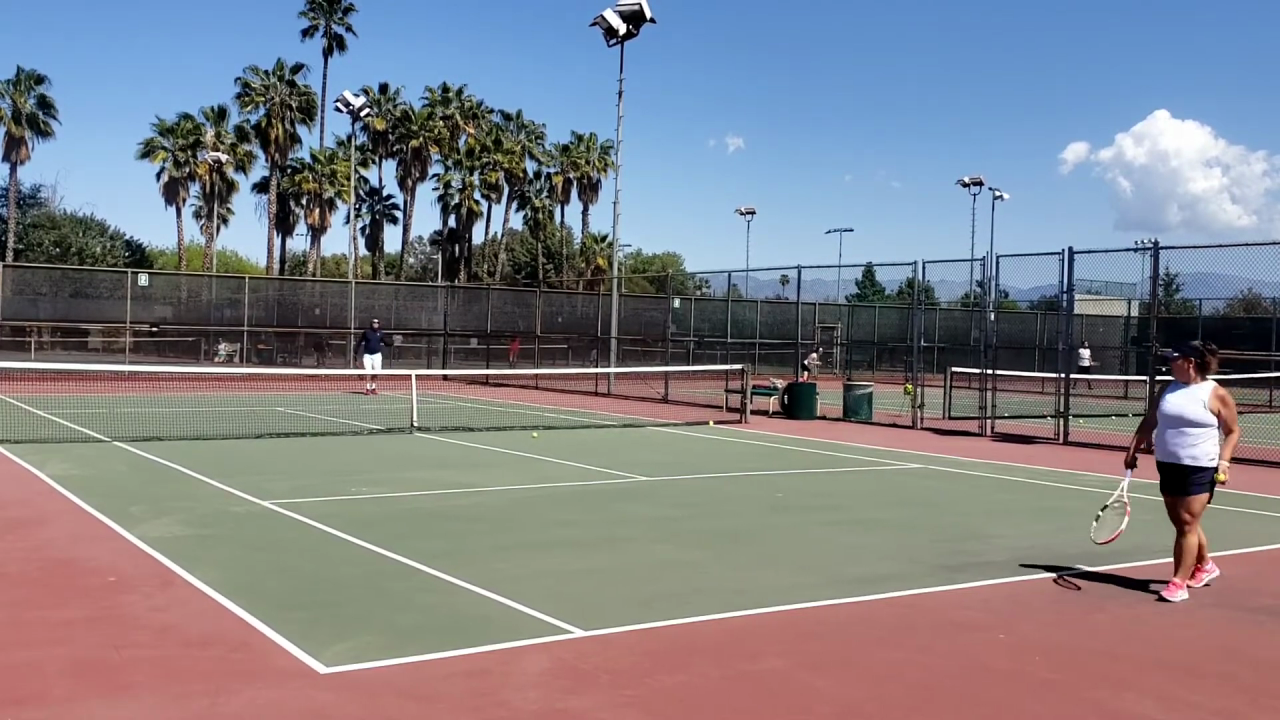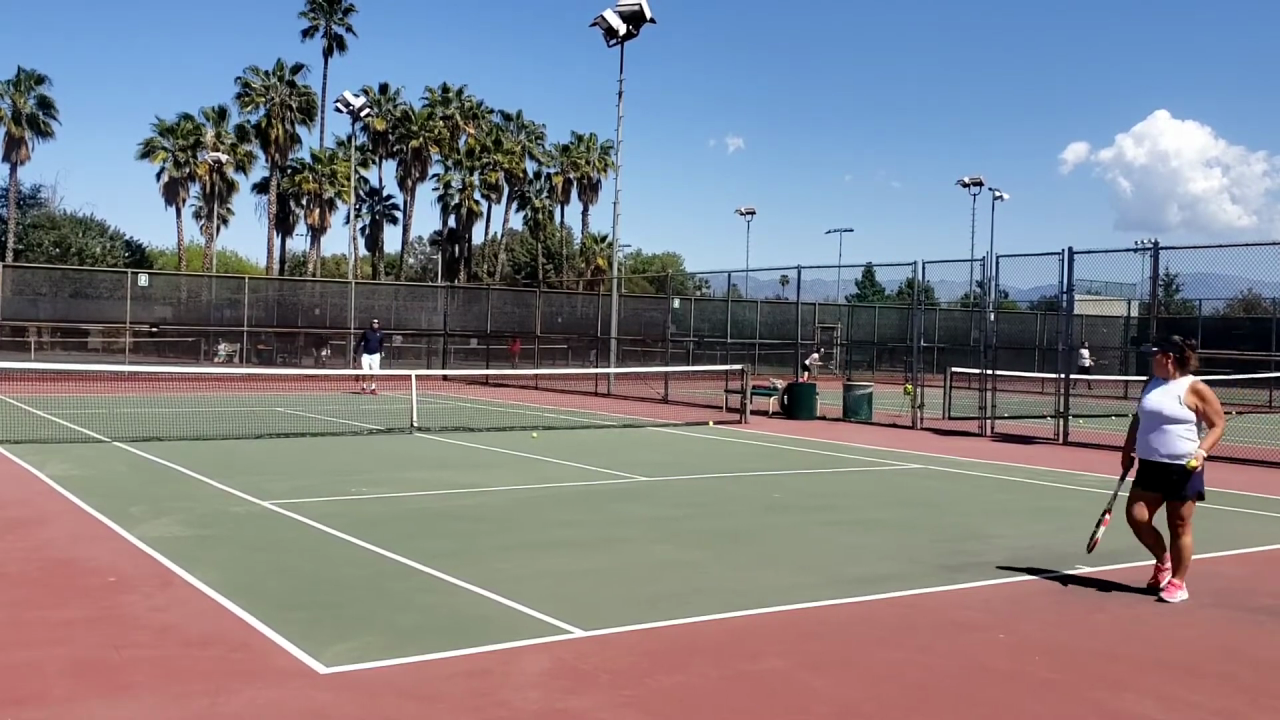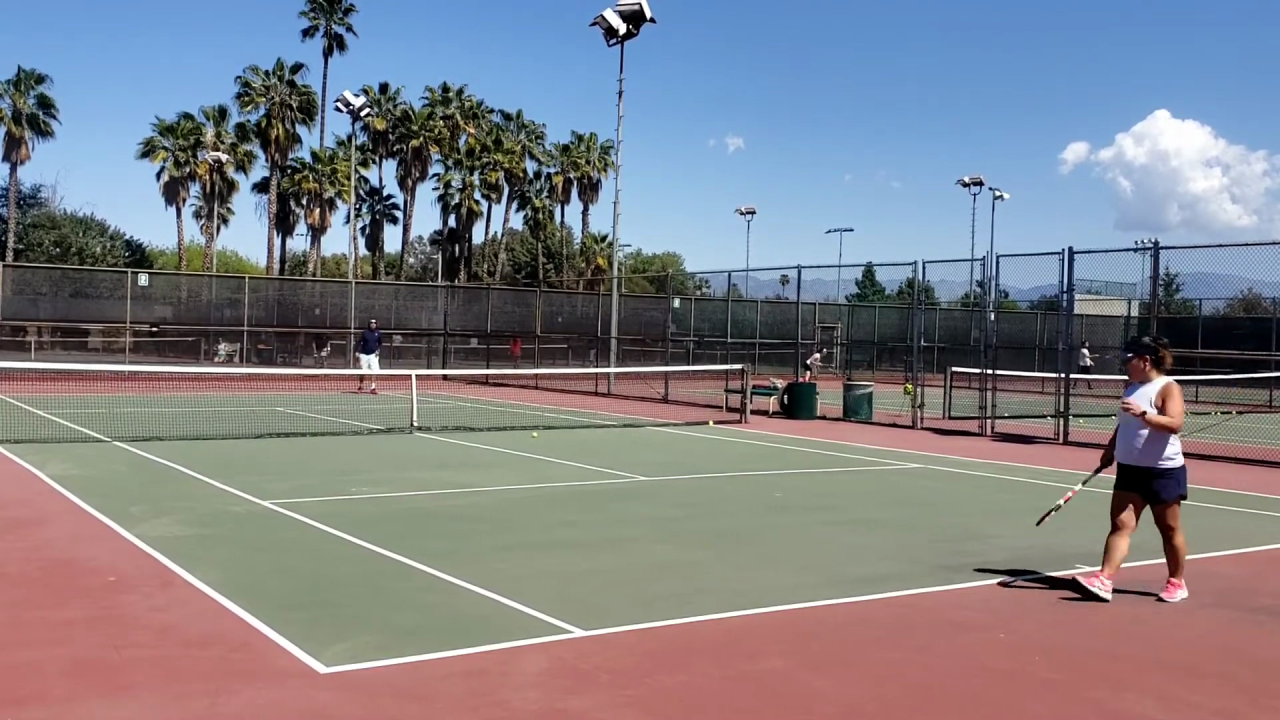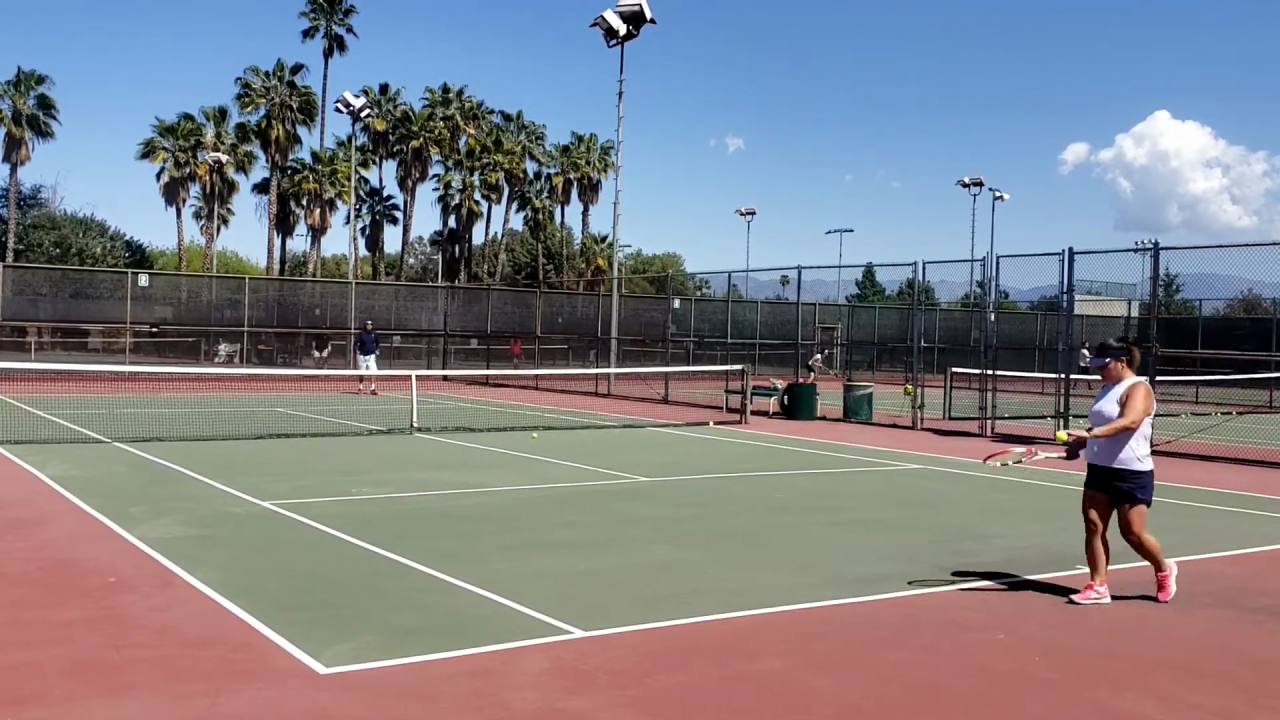
dt=0.2s
person 1, frame 1
left shoulder: (1216, 394)
right shoulder: (1169, 388)
left elbow: (1233, 432)
right elbow: (1149, 422)
left wrist: (1224, 459)
right wrist: (1133, 449)
left hip: (1199, 470)
right hip: (1168, 467)
left knee: (1187, 523)
right knee: (1183, 524)
left ankle: (1178, 583)
right ankle: (1205, 567)
person 1, frame 2
left shoulder: (1196, 389)
right shoulder: (1152, 384)
left elbow: (1218, 425)
right elbow: (1139, 420)
left wrist: (1202, 451)
right wrist: (1127, 451)
left hip: (1182, 470)
right hip: (1149, 466)
left knee: (1179, 526)
right knee: (1137, 518)
left ankle: (1178, 582)
right ankle: (1164, 563)
person 1, frame 3
left shoulder: (1168, 389)
right shoulder: (1133, 387)
left elbow: (1175, 424)
left wrist: (1143, 414)
right wrist: (1110, 449)
left hip: (1162, 472)
right hip: (1129, 470)
left knee: (1169, 528)
right knee: (1120, 524)
left ankle: (1177, 582)
right ankle: (1104, 581)
person 1, frame 4
left shoulder: (1138, 389)
right shoulder: (1107, 388)
left elbow: (1128, 423)
left wrist: (1090, 434)
right wrist: (1082, 442)
left hip: (1132, 474)
right hip: (1099, 471)
left knee: (1133, 532)
right knee: (1093, 526)
left ankle: (1164, 571)
right ankle: (1098, 587)
